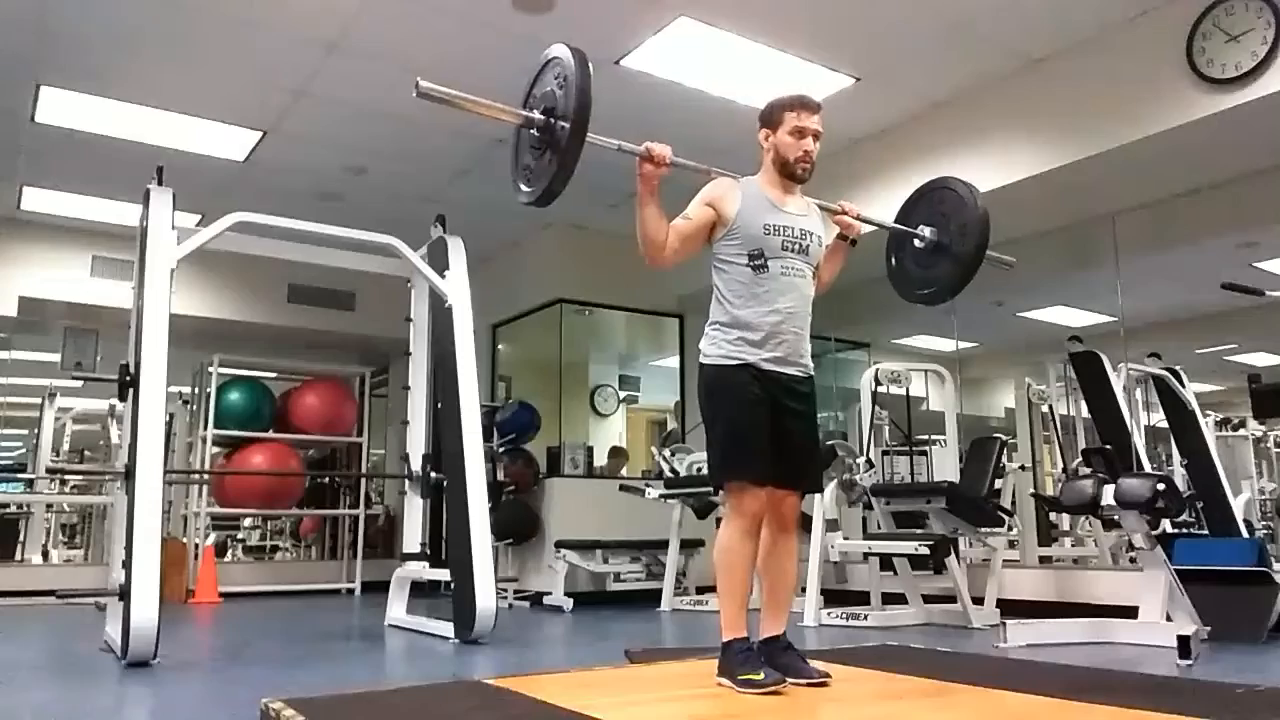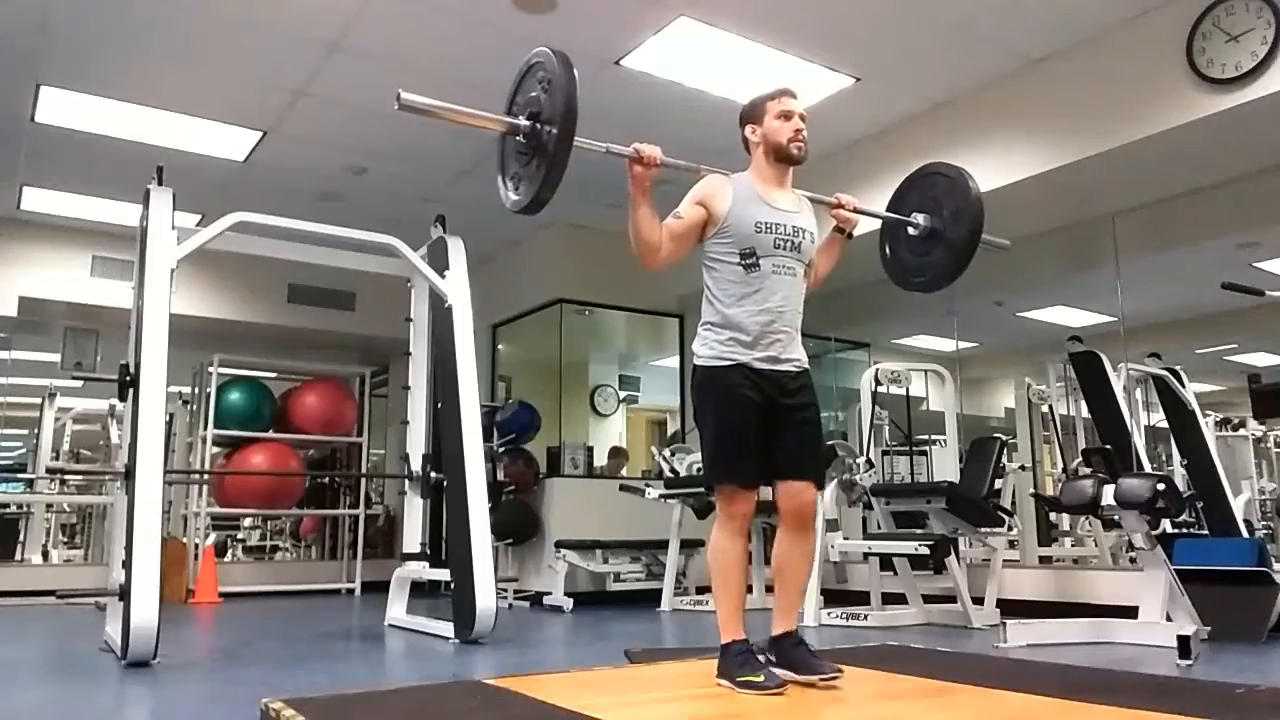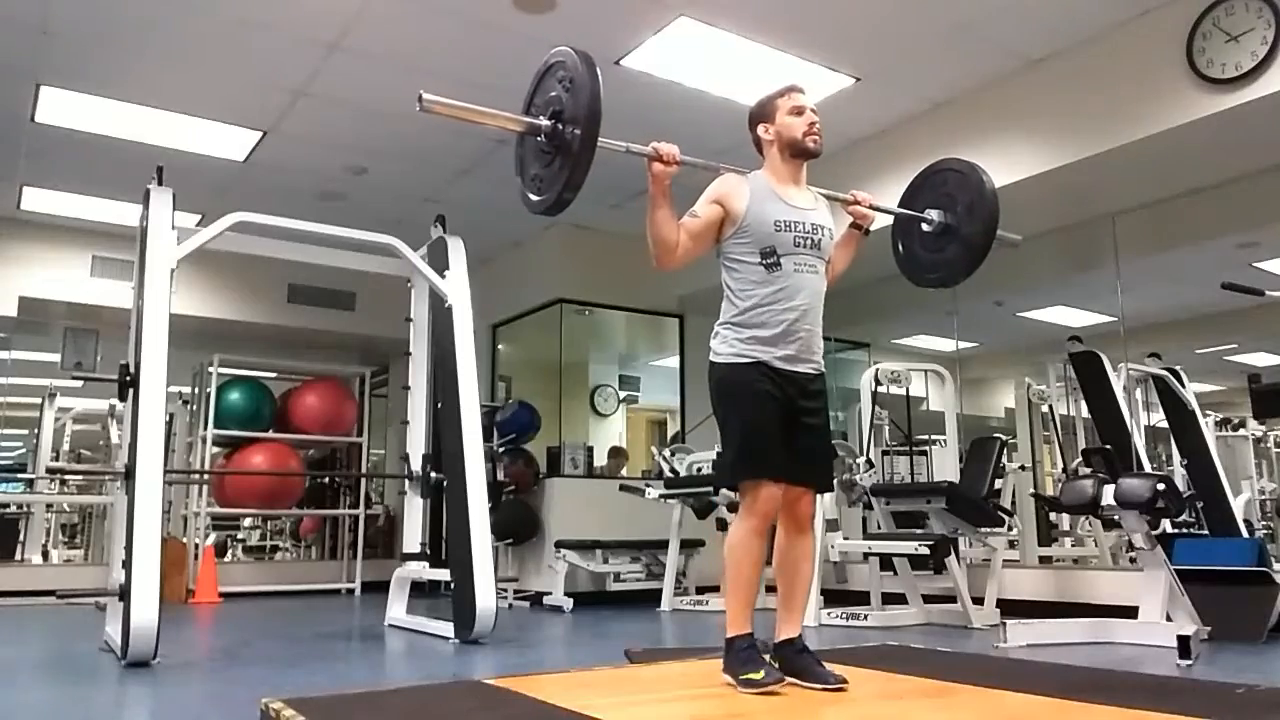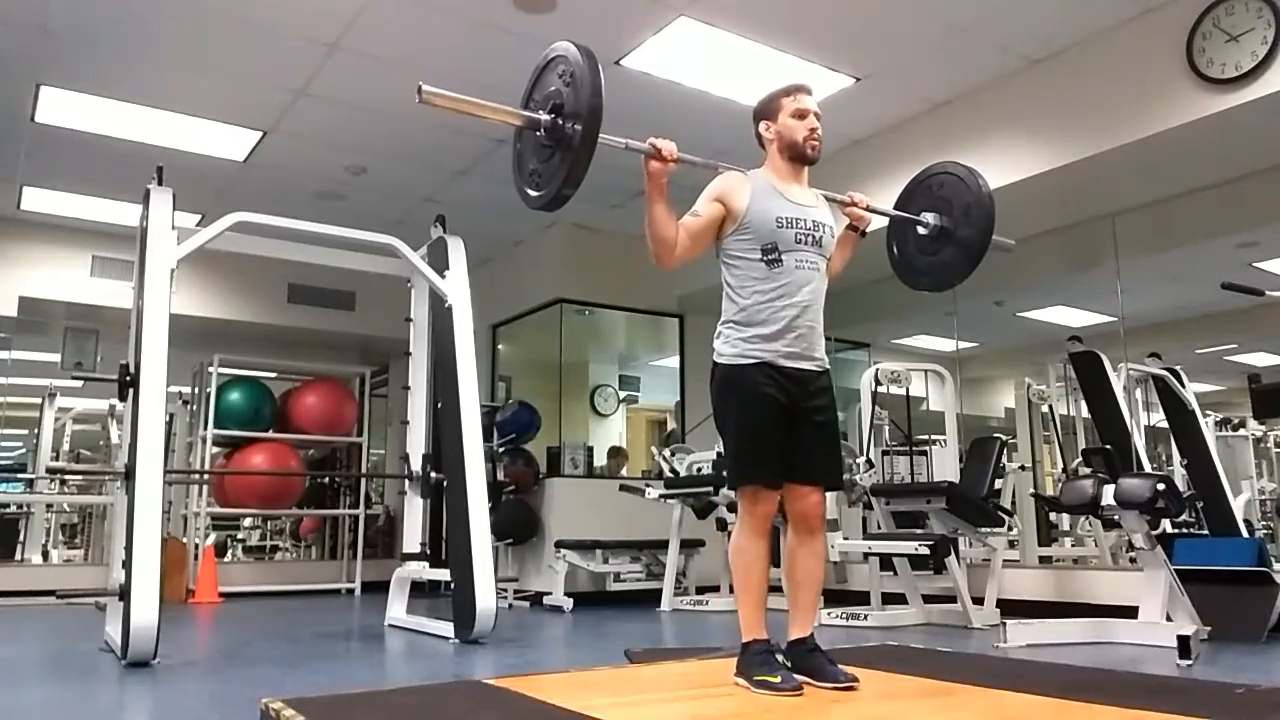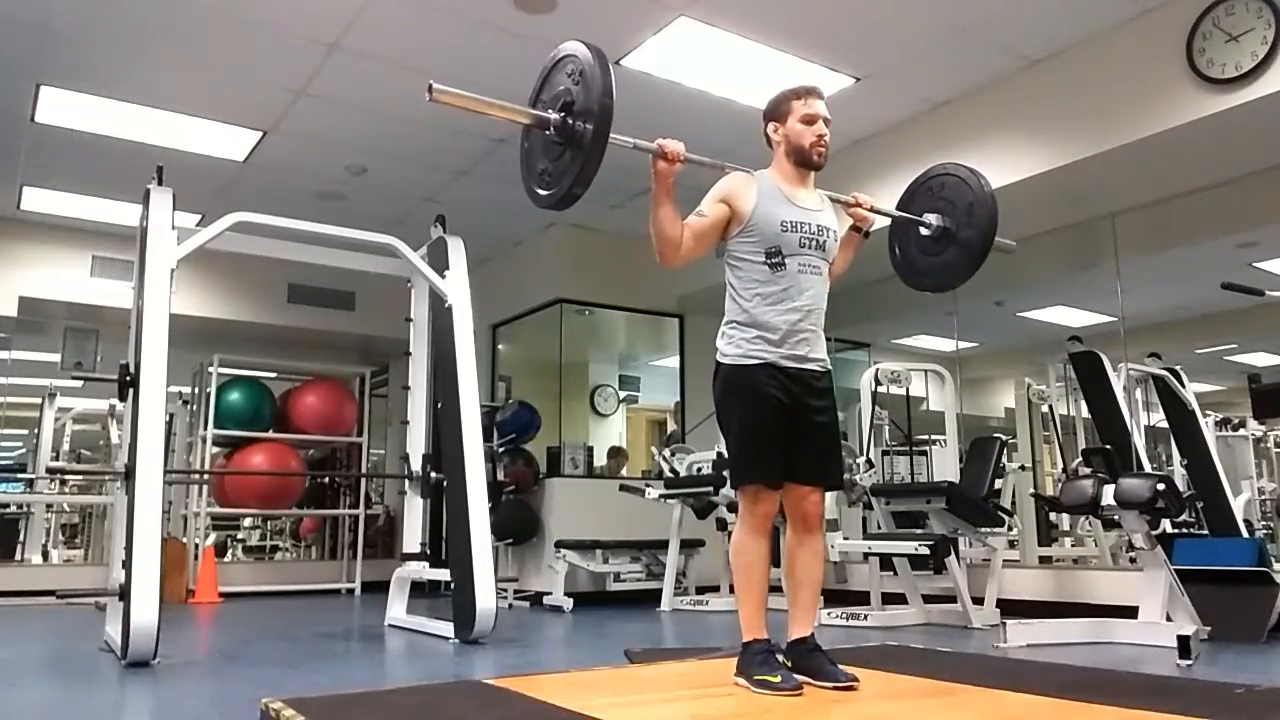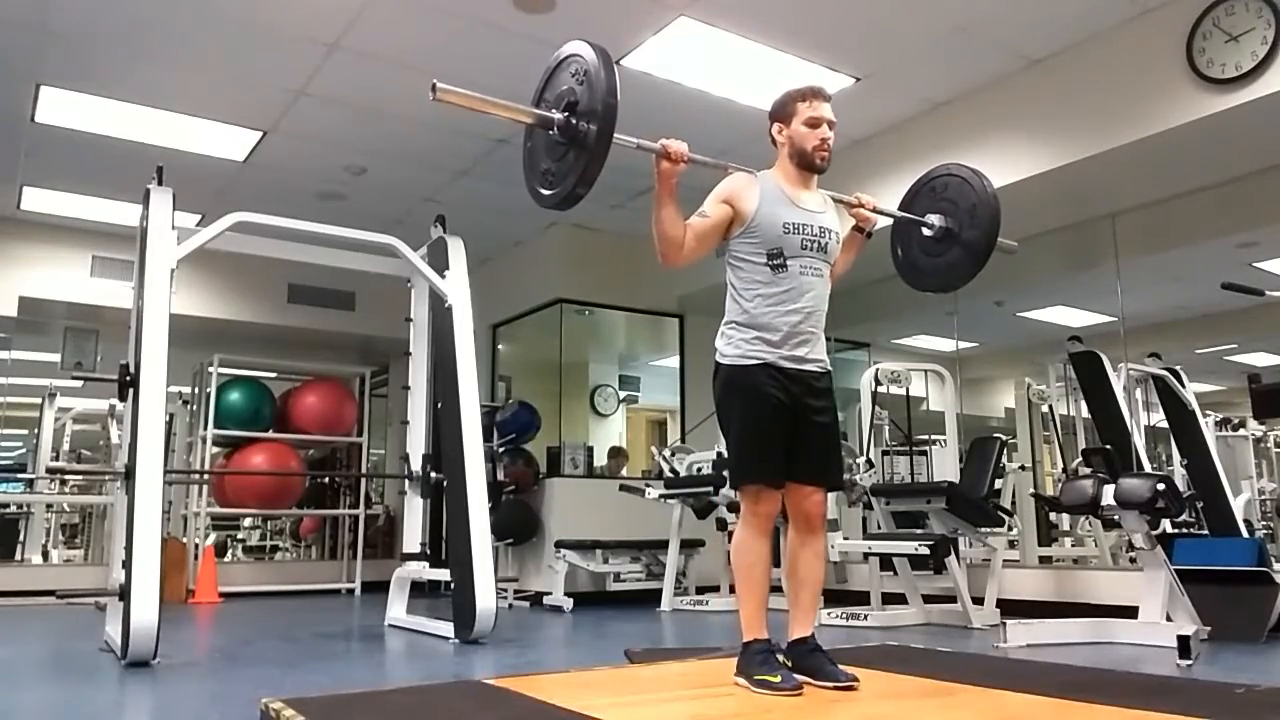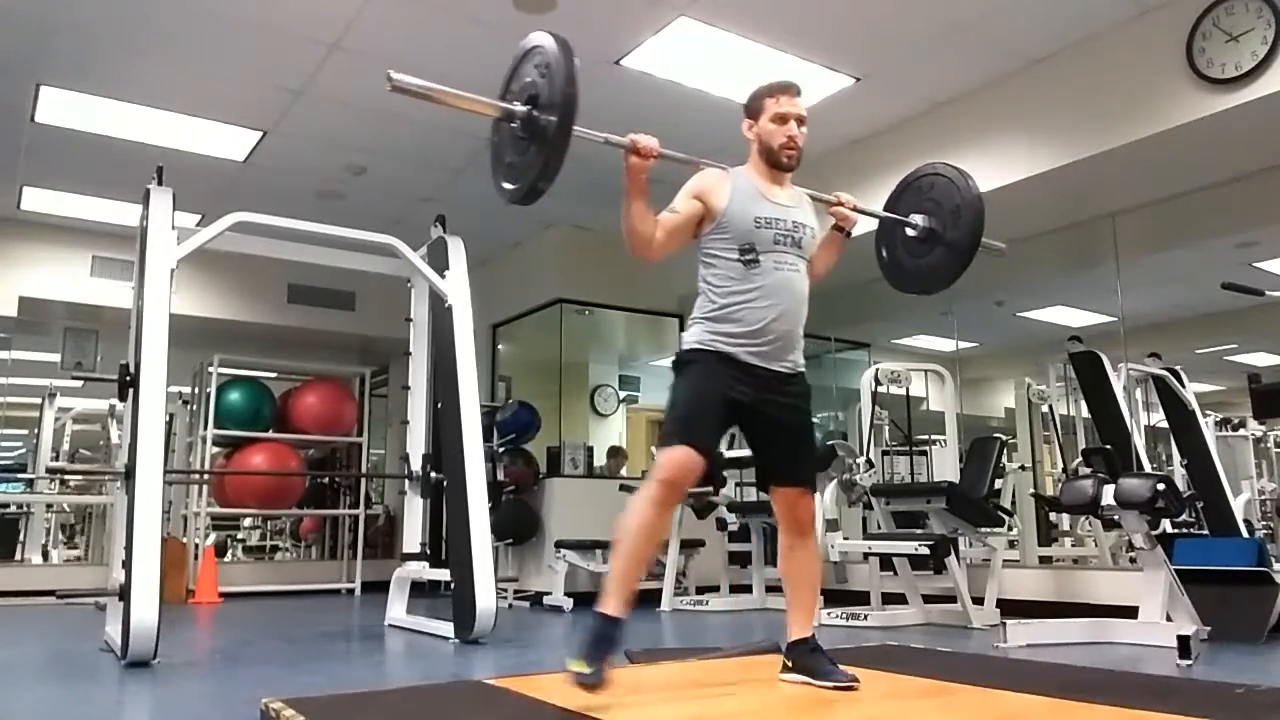
dt=0.5s
person 1, frame 1
left shoulder: (812, 215)
right shoulder: (726, 195)
right elbow: (659, 252)
left wrist: (844, 240)
right wrist: (648, 186)
left hip: (794, 374)
right hip: (734, 367)
left knee: (785, 511)
right knee: (746, 503)
left ankle: (774, 640)
right ankle: (735, 646)
person 1, frame 2
left shoulder: (805, 208)
right shoulder: (717, 192)
right elbow: (652, 254)
left wrist: (841, 233)
right wrist: (640, 187)
left hip: (790, 371)
right hip: (728, 367)
left knee: (800, 505)
right knee: (736, 507)
left ankle: (786, 638)
right ankle: (733, 648)
person 1, frame 3
left shoulder: (820, 207)
right shoulder: (733, 192)
right elbow: (670, 254)
left wrist: (857, 229)
right wrist: (659, 187)
left hip: (805, 372)
right hip: (746, 365)
left knee: (800, 510)
right knee: (761, 500)
left ankle: (789, 644)
right ankle: (738, 643)
person 1, frame 4
left shoulder: (821, 205)
right shoulder: (735, 190)
right elbow: (668, 252)
left wrist: (855, 230)
right wrist: (656, 184)
left hip: (810, 370)
right hip: (749, 366)
left knee: (810, 509)
right knee: (758, 506)
left ankle: (802, 643)
right ankle: (754, 649)
person 1, frame 5
left shoulder: (825, 207)
right shoulder: (740, 190)
right elbow: (673, 252)
left wrist: (859, 231)
right wrist: (662, 183)
left hip: (812, 370)
right hip: (752, 365)
left knee: (808, 509)
right knee: (759, 505)
left ankle: (802, 643)
right ankle: (754, 648)
person 1, frame 6
left shoulder: (827, 207)
right shoulder: (743, 191)
right elbow: (674, 251)
left wrist: (861, 231)
right wrist: (665, 182)
left hip: (811, 371)
right hip: (751, 366)
left knee: (810, 508)
right knee: (761, 506)
left ankle: (802, 644)
right ankle: (755, 648)
person 1, frame 7
left shoulder: (805, 206)
right shoulder: (715, 186)
right elbow: (647, 245)
left wrist: (839, 231)
right wrist: (635, 178)
left hip: (784, 372)
right hip: (716, 357)
left knee: (798, 510)
right knee: (671, 475)
left ankle: (801, 646)
right ankle: (606, 626)
